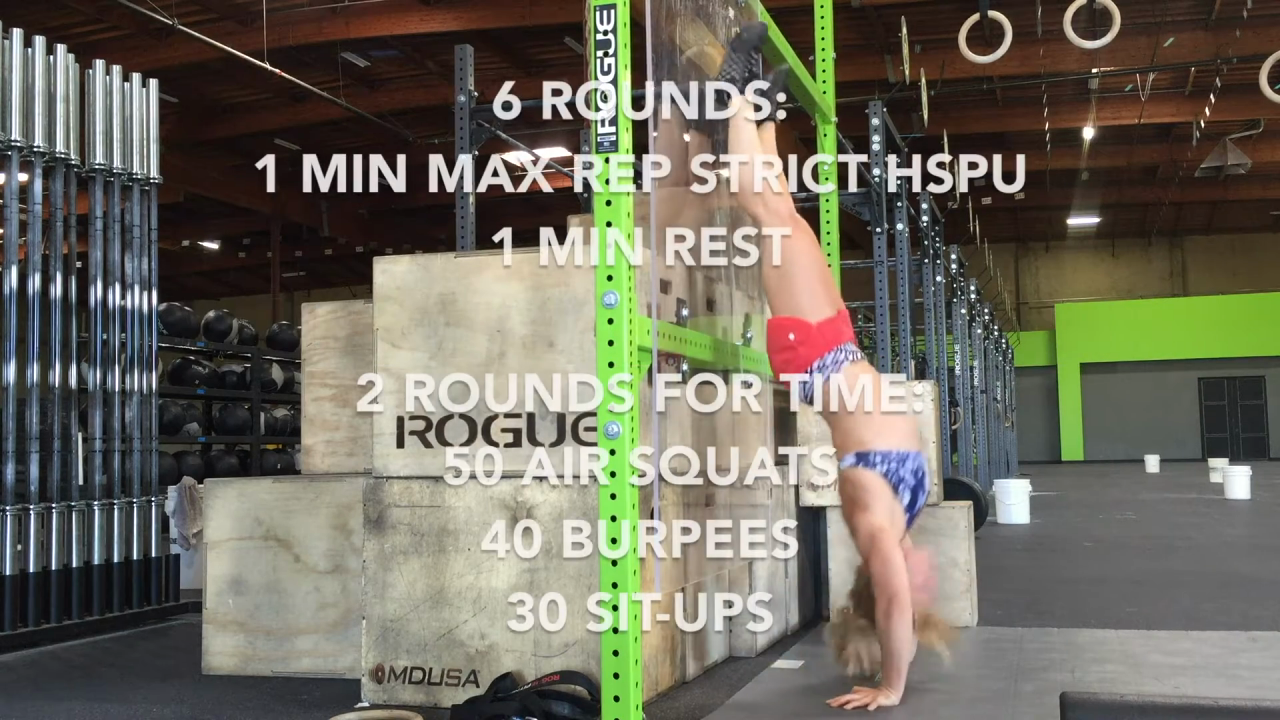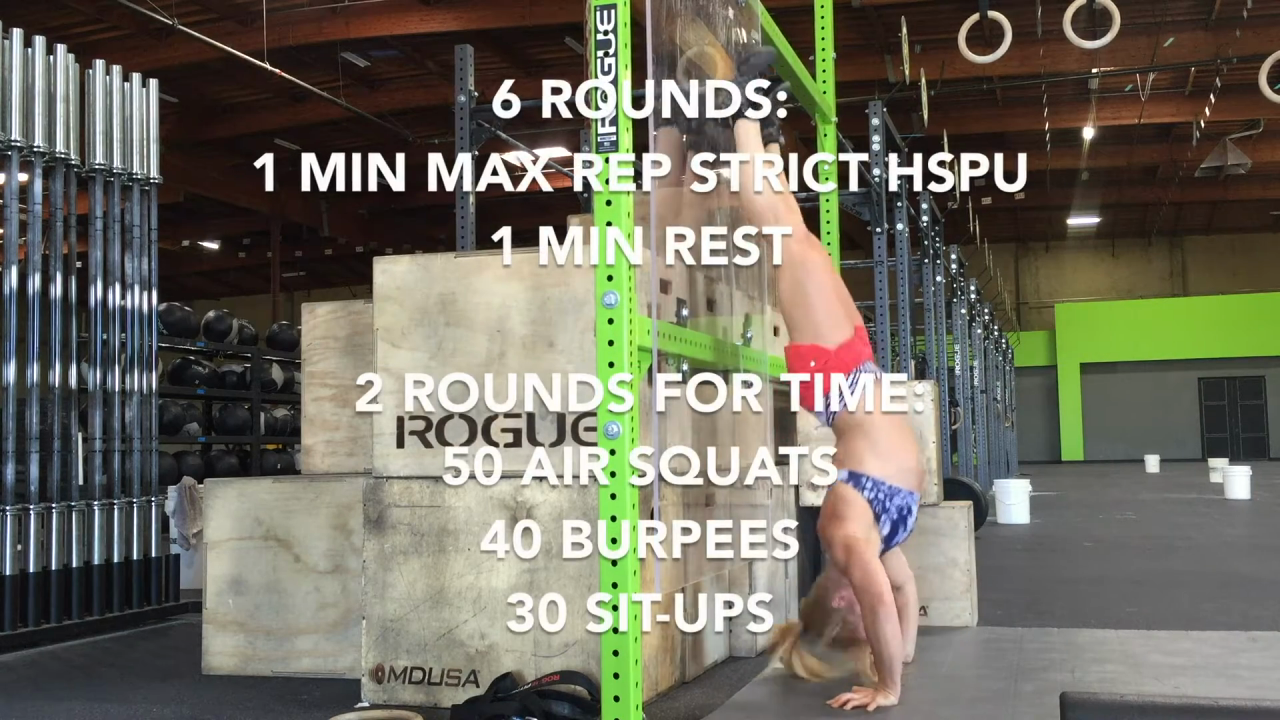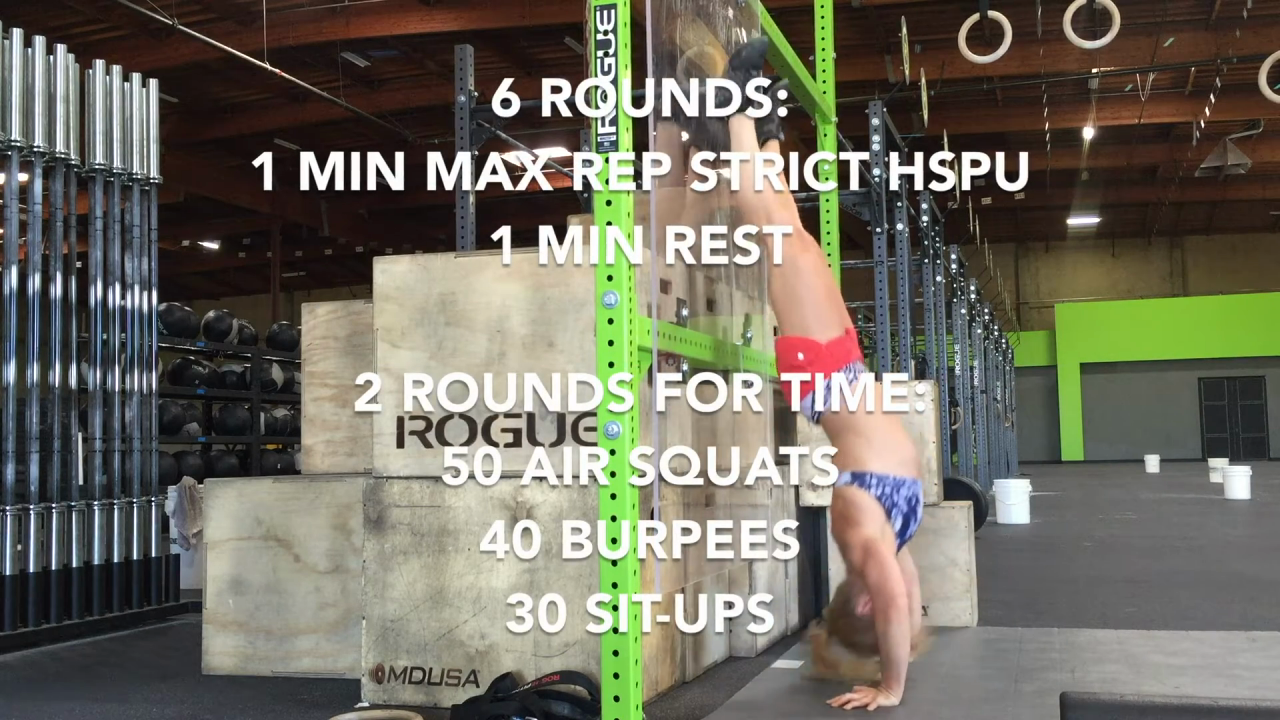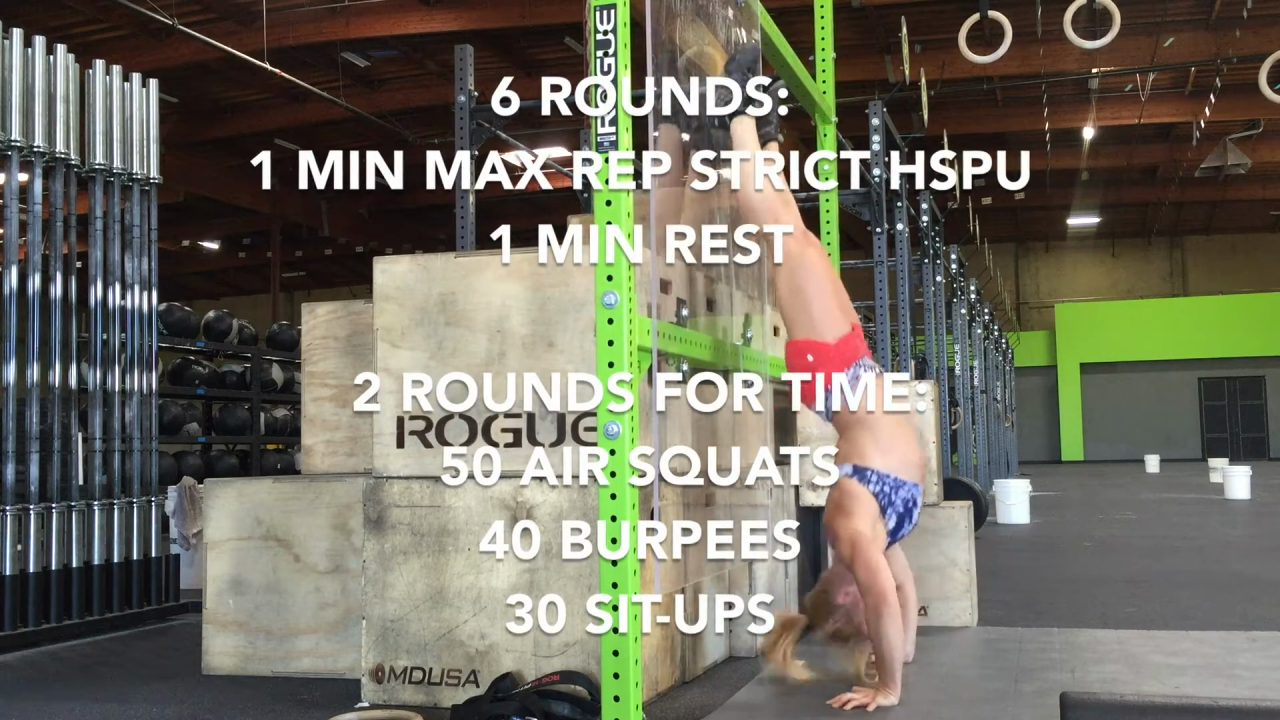
dt=0.5s
person 1, frame 1
left shoulder: (882, 510)
right shoulder: (876, 511)
right wrist: (891, 687)
left hip: (824, 350)
right hip: (816, 353)
left knee: (779, 219)
right knee: (774, 217)
left ankle: (757, 108)
right ankle: (742, 97)
person 1, frame 2
right shoulder: (852, 529)
left wrist: (891, 680)
right wrist: (888, 686)
left hip: (842, 370)
right hip: (836, 371)
left knee: (794, 241)
right knee: (791, 239)
right ankle: (750, 122)
person 1, frame 3
left shoulder: (871, 524)
right shoulder: (867, 524)
right wrist: (891, 685)
left hip: (832, 364)
right hip: (824, 365)
left knee: (786, 231)
right knee: (781, 231)
right ankle: (746, 116)
person 1, frame 4
left shoulder: (863, 524)
right shoulder: (858, 523)
left elbow: (897, 594)
left wrist: (891, 679)
right wrist: (888, 684)
left hip: (840, 363)
right hip: (832, 365)
left knee: (793, 239)
right knee: (786, 236)
right ankle: (745, 117)
